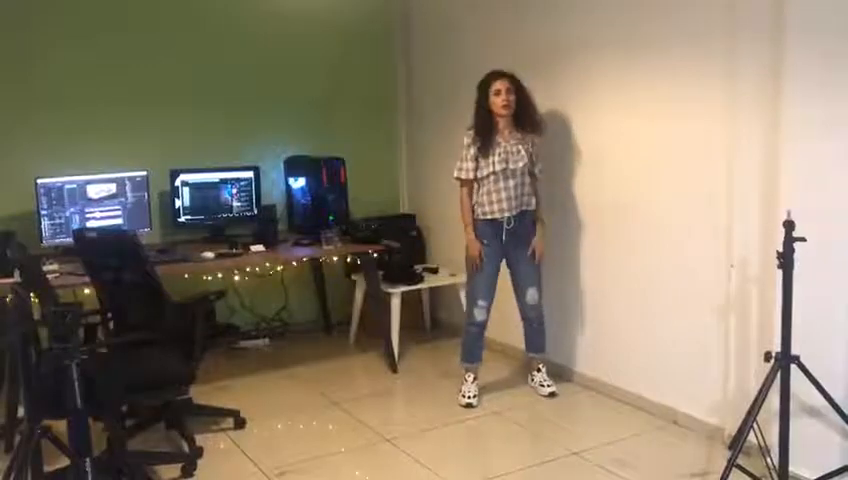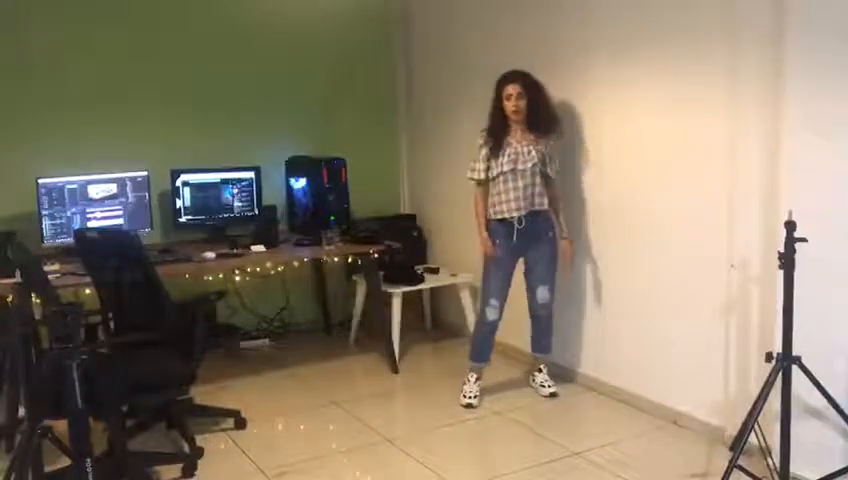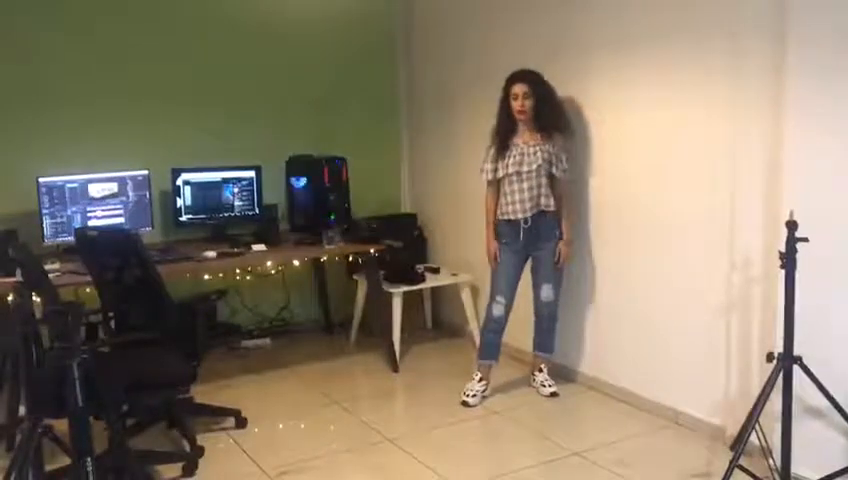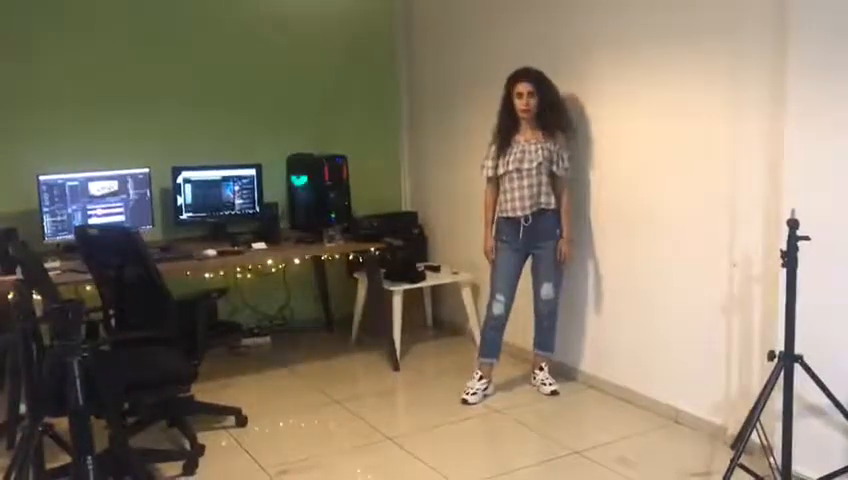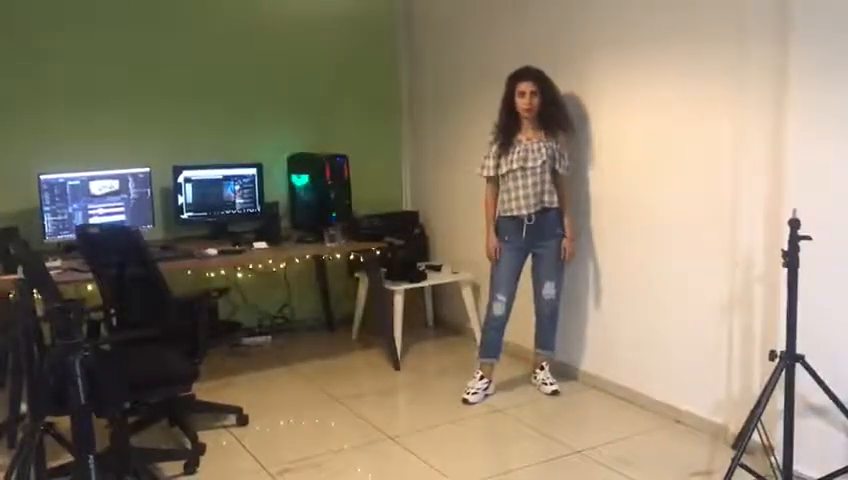
dt=0.4s
person 1, frame 1
left shoulder: (528, 139)
right shoulder: (475, 139)
left elbow: (533, 188)
right elbow: (465, 190)
left wrist: (540, 229)
right wrist: (470, 235)
left hip: (522, 229)
right hip: (487, 230)
left knee: (532, 303)
right knee: (479, 307)
left ankle: (537, 370)
right ankle: (470, 378)
person 1, frame 2
left shoulder: (543, 141)
right shoulder: (490, 141)
left elbow: (551, 189)
right elbow: (480, 191)
left wrist: (563, 232)
right wrist: (483, 234)
left hip: (539, 229)
right hip: (501, 230)
left knee: (542, 303)
right knee: (491, 307)
left ankle: (539, 371)
right ankle: (474, 377)
person 1, frame 3
left shoulder: (552, 141)
right shoulder: (500, 143)
left elbow: (560, 191)
right elbow: (492, 192)
left wrist: (565, 236)
right wrist: (490, 236)
left hip: (545, 229)
right hip: (510, 231)
left knee: (547, 303)
right knee: (499, 305)
left ankle: (540, 370)
right ankle: (481, 377)
person 1, frame 4
left shoulder: (554, 140)
right shoulder: (502, 141)
left elbow: (562, 190)
right elbow: (491, 189)
left wrist: (565, 235)
right wrist: (488, 234)
left hip: (546, 227)
right hip: (510, 229)
left knee: (547, 302)
right knee: (498, 304)
left ankle: (541, 370)
right ankle: (483, 376)
person 1, frame 5
left shoulder: (554, 139)
right shoulder: (501, 140)
left elbow: (562, 188)
right elbow: (491, 189)
left wrist: (569, 232)
right wrist: (490, 233)
left hip: (547, 227)
right hip: (511, 228)
left knee: (548, 301)
right knee: (499, 303)
left ankle: (541, 368)
right ankle: (484, 376)
